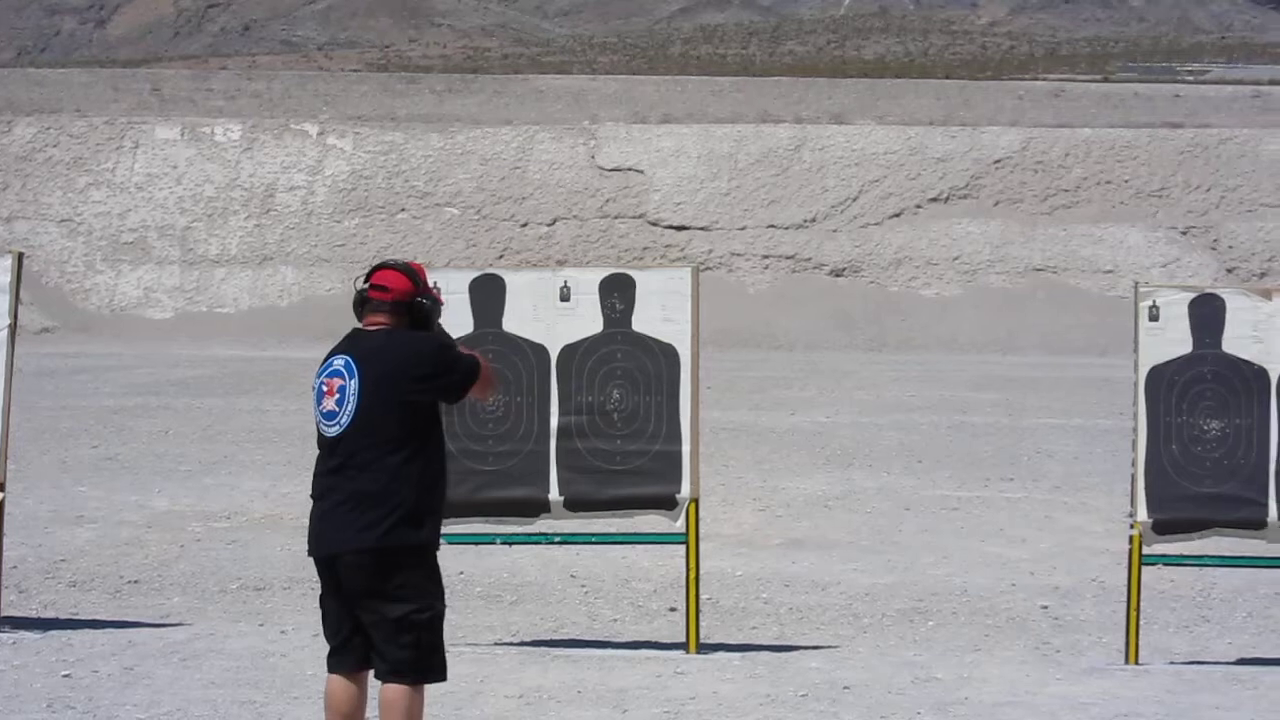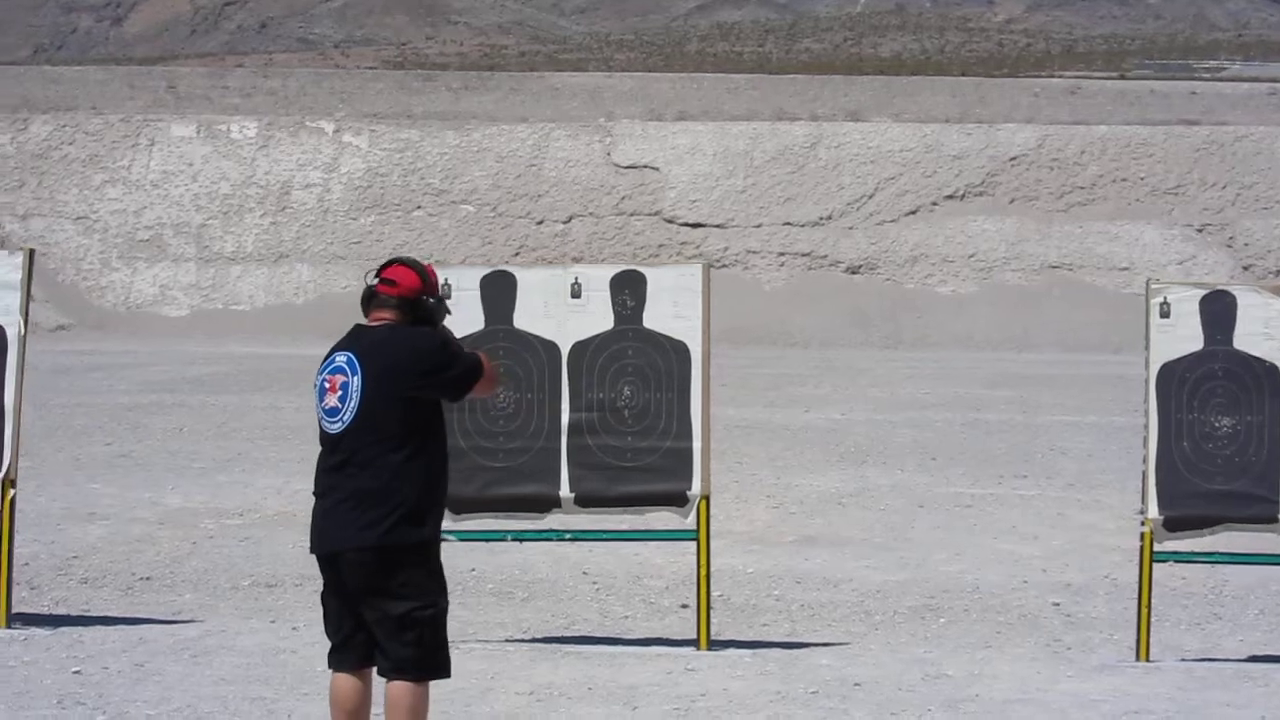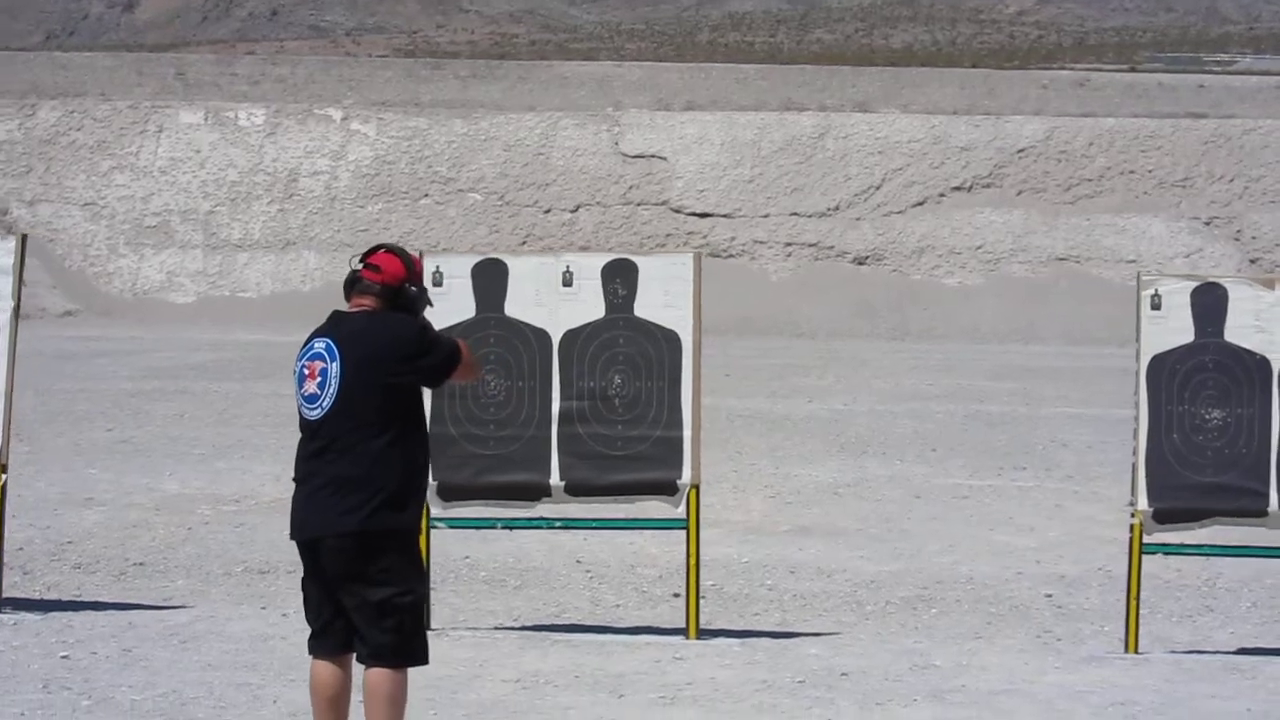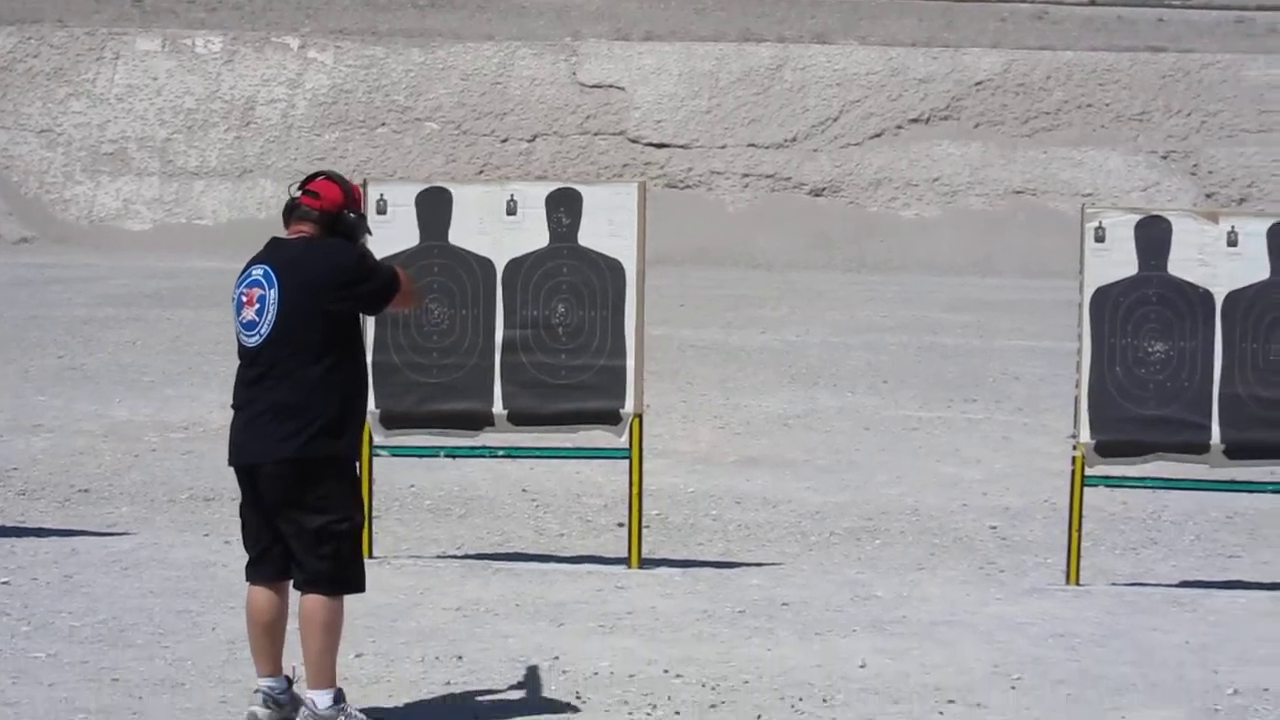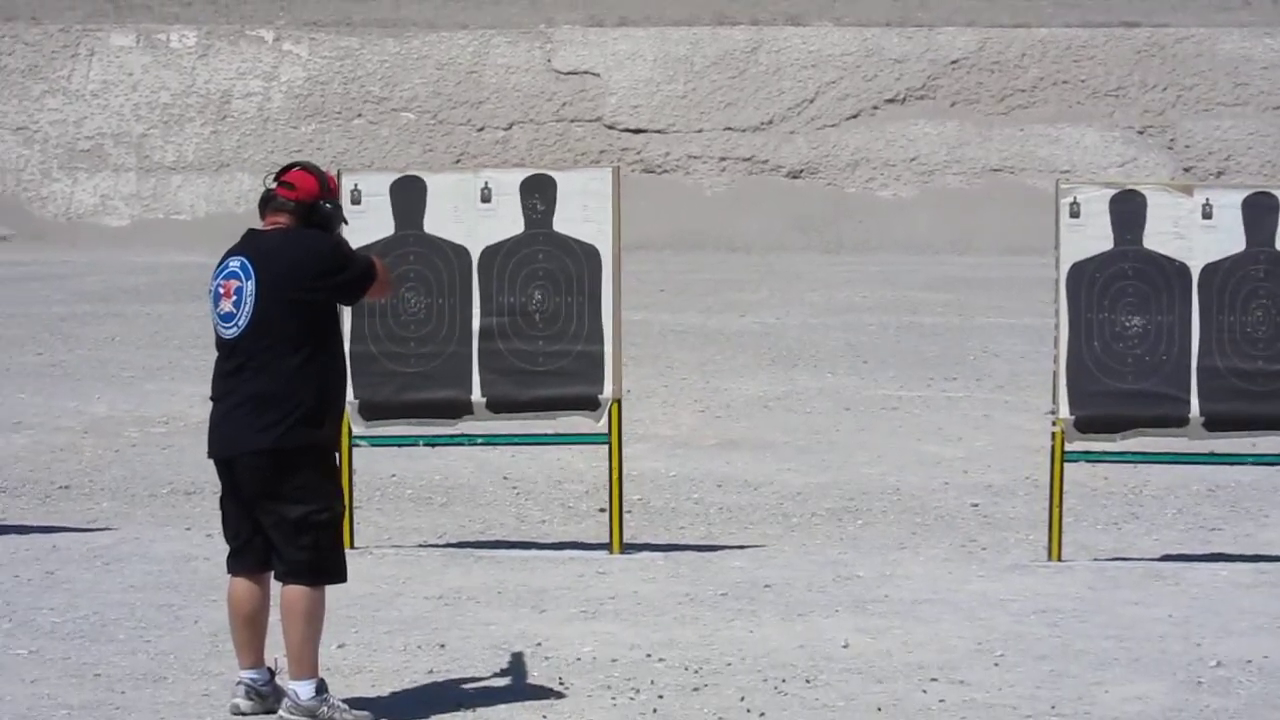
dt=0.4s
person 1, frame 1
left shoulder: (336, 357)
right shoulder: (416, 352)
right elbow: (484, 381)
right wrist: (444, 341)
left hip: (332, 538)
right hip: (391, 542)
left knee: (346, 662)
right knee: (403, 668)
person 1, frame 2
left shoulder: (338, 354)
right shoulder: (418, 348)
right elbow: (487, 380)
right wrist: (446, 340)
left hip: (334, 535)
right hip: (393, 539)
left knee: (349, 660)
right knee: (408, 665)
person 1, frame 3
left shoulder: (317, 340)
right shoulder: (397, 334)
right elbow: (466, 367)
right wrist: (424, 330)
left hip: (314, 522)
right hip: (373, 526)
left knee: (329, 647)
right knee: (387, 653)
person 1, frame 4
left shoulder: (255, 266)
right shoulder: (335, 260)
right elbow: (406, 294)
right wrist: (364, 258)
left hip: (253, 447)
right hip: (310, 451)
left knee: (267, 571)
right knee: (323, 576)
person 1, frame 5
left shoulder: (232, 259)
right shoulder: (311, 251)
right elbow: (381, 284)
right wrist: (341, 249)
left hip: (232, 437)
right hip: (289, 441)
left knee: (247, 563)
right knee: (304, 567)
